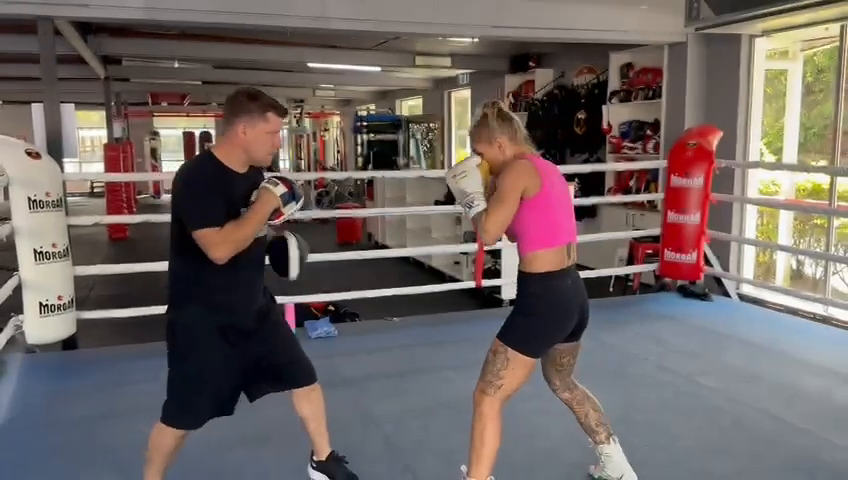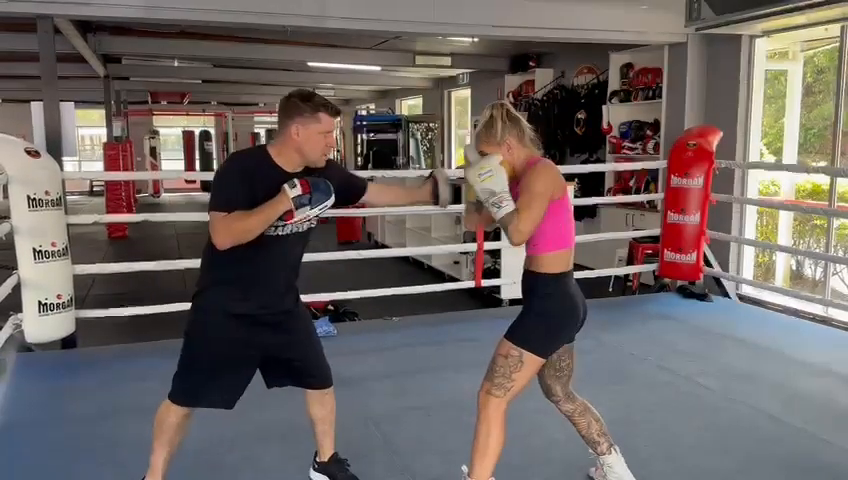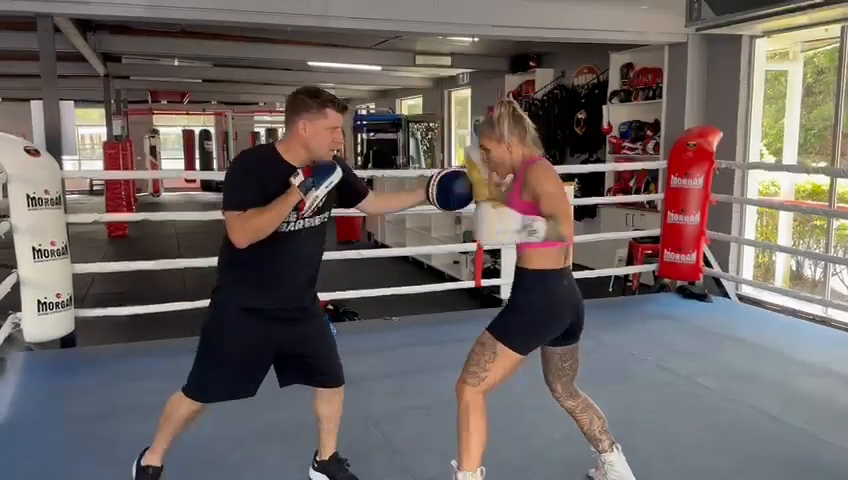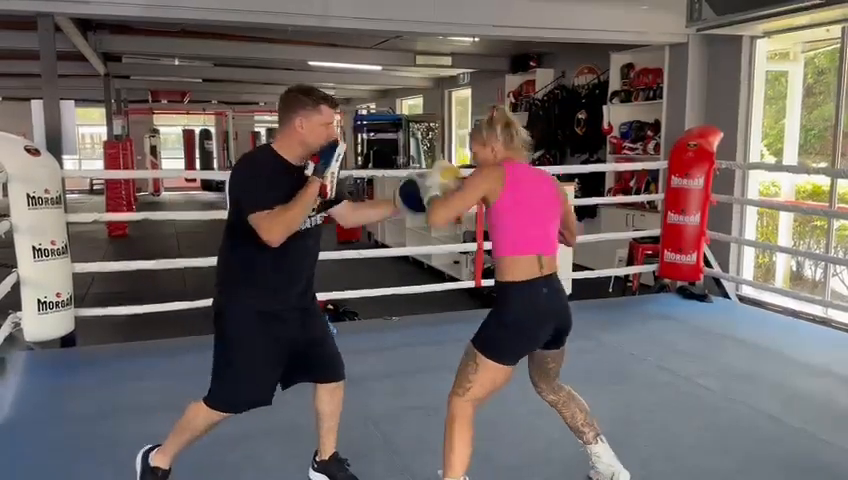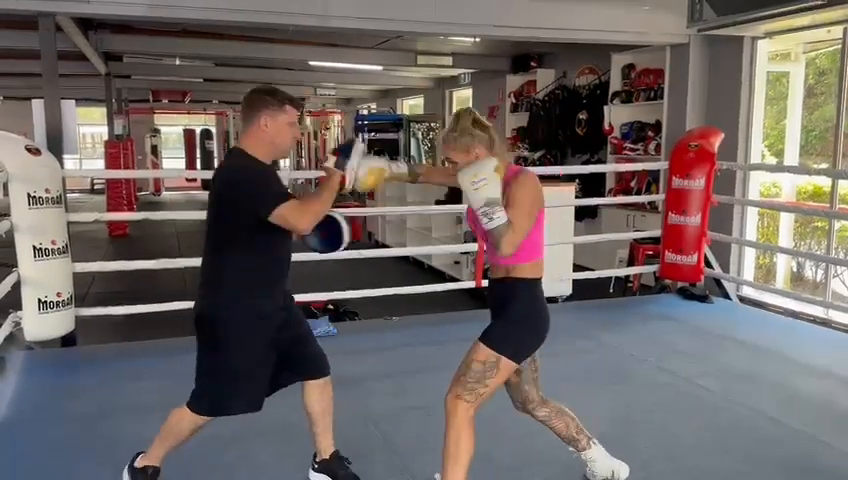
dt=0.2s
person 1, frame 1
left shoulder: (254, 173)
right shoulder: (197, 179)
right elbow: (220, 248)
right wrist: (267, 203)
left hip: (254, 308)
right hip: (201, 318)
left knee: (304, 379)
right knee: (181, 414)
person 1, frame 2
left shoulder: (324, 172)
right shoulder: (242, 167)
left elbow: (377, 194)
right elbow: (223, 236)
left wrist: (432, 189)
right wrist: (283, 201)
left hip: (280, 306)
right hip: (225, 308)
left knee: (320, 383)
right knee: (186, 397)
person 1, frame 3
left shoulder: (331, 170)
right shoulder: (251, 166)
left elbow: (374, 202)
right elbow: (240, 234)
left wrist: (429, 192)
right wrist: (295, 195)
left hip: (298, 304)
right hip: (243, 304)
left knee: (331, 380)
right knee: (202, 390)
person 1, frame 4
left shoulder: (312, 167)
right shoulder: (257, 169)
left elbow: (347, 215)
right elbow: (273, 233)
left wrist: (399, 203)
right wrist: (314, 184)
left hip: (296, 301)
right hip: (250, 306)
left knee: (331, 375)
right knee: (227, 399)
person 1, frame 5
left shoulder: (260, 168)
right shoulder: (239, 172)
right elbow: (300, 221)
left wrist: (321, 223)
right wrist: (336, 178)
left hip: (272, 300)
right hip: (233, 310)
left knee: (316, 373)
right knee: (210, 403)
person 2, frame 1
left shoulder: (518, 169)
right shoulder: (548, 170)
left elbow: (488, 233)
left wrist: (470, 192)
right wrist: (483, 190)
left hip: (542, 299)
right hip: (571, 294)
left knee: (488, 398)
right knee: (563, 384)
person 2, frame 2
left shoulder: (541, 172)
right shoulder: (519, 177)
left elbow: (517, 234)
right elbow: (474, 223)
left wrist: (494, 192)
right wrist: (476, 179)
left hip: (548, 301)
right hip: (564, 299)
left knee: (492, 398)
right knee: (561, 395)
person 2, frame 3
left shoulder: (536, 171)
right shoulder: (520, 179)
left elbow: (565, 227)
left wrist: (518, 226)
right wrist: (486, 187)
left hip: (534, 297)
right hip: (566, 296)
left knee: (470, 389)
right knee: (565, 392)
person 2, frame 4
left shoulder: (495, 177)
right shoulder: (550, 181)
left elbow: (437, 217)
right elbow: (571, 236)
left wrist: (432, 187)
left hip: (519, 309)
right hip: (553, 302)
left knee: (461, 403)
right knee: (550, 388)
person 2, frame 5
left shoulder: (524, 183)
right shoulder: (481, 177)
left elbow: (506, 246)
right elbow: (429, 175)
left wrist: (485, 198)
right wrist: (382, 170)
left hip: (523, 309)
right hip: (510, 302)
left knee: (459, 403)
right knee: (530, 401)
